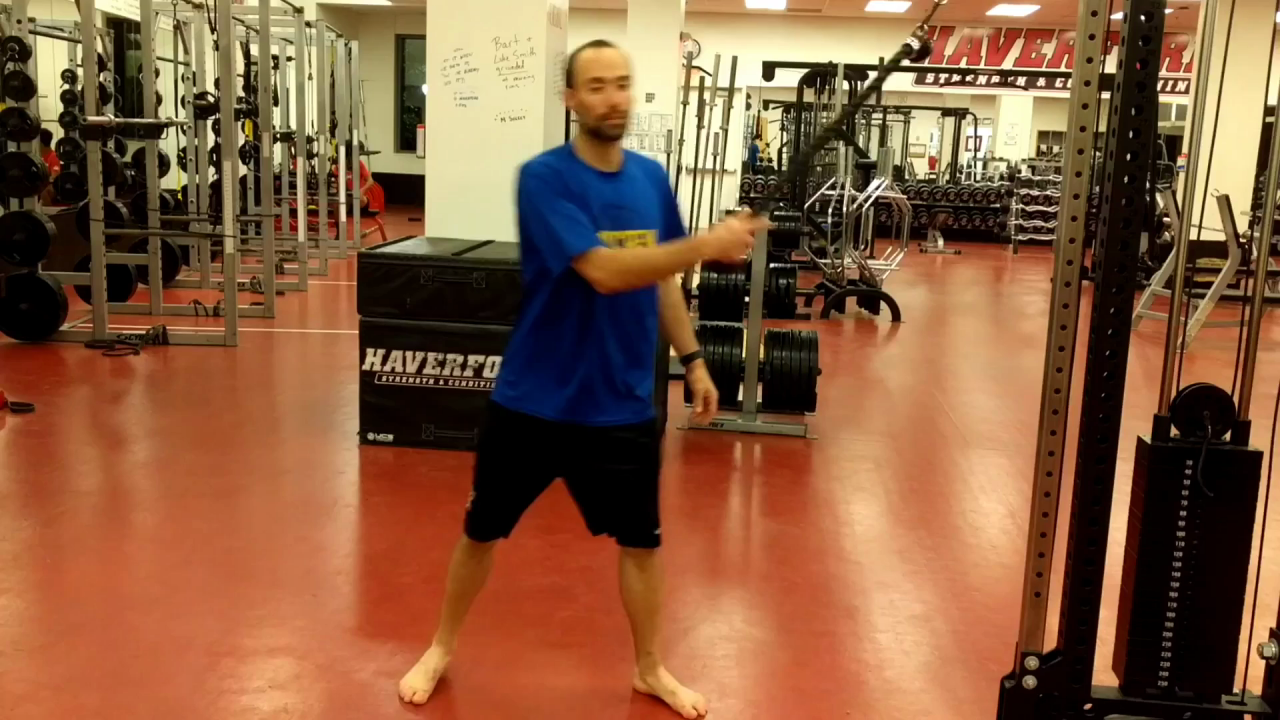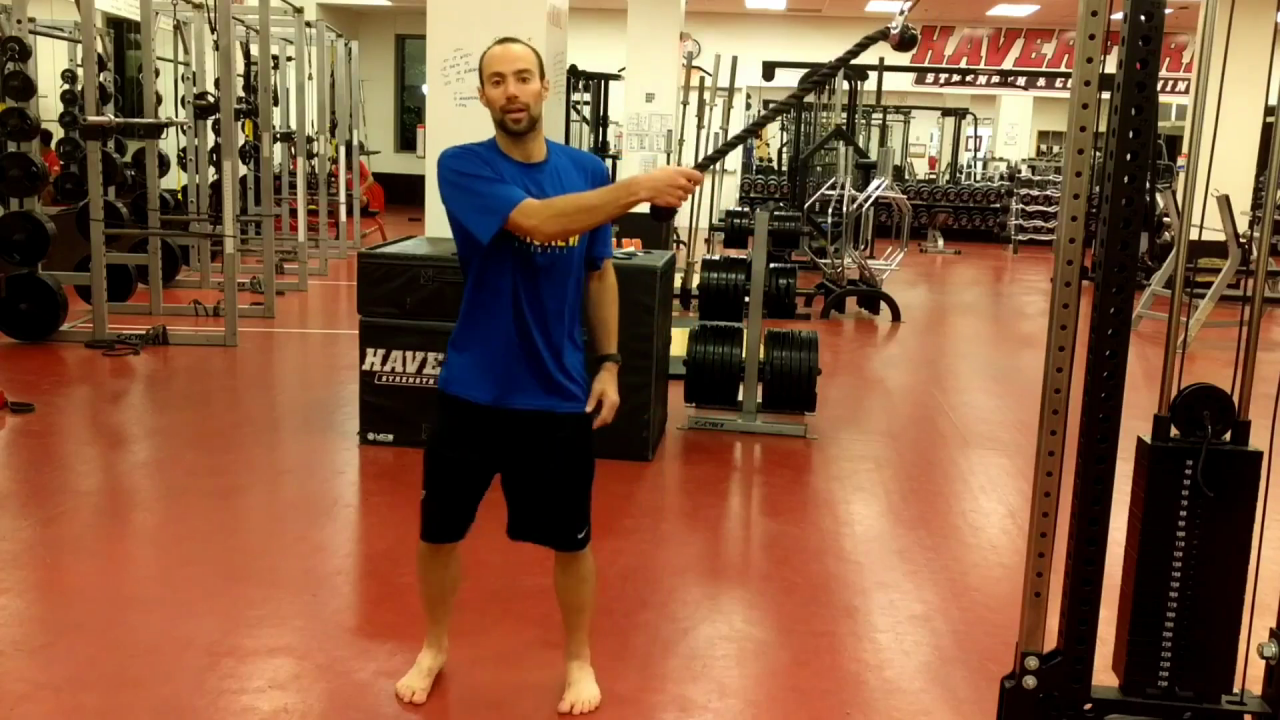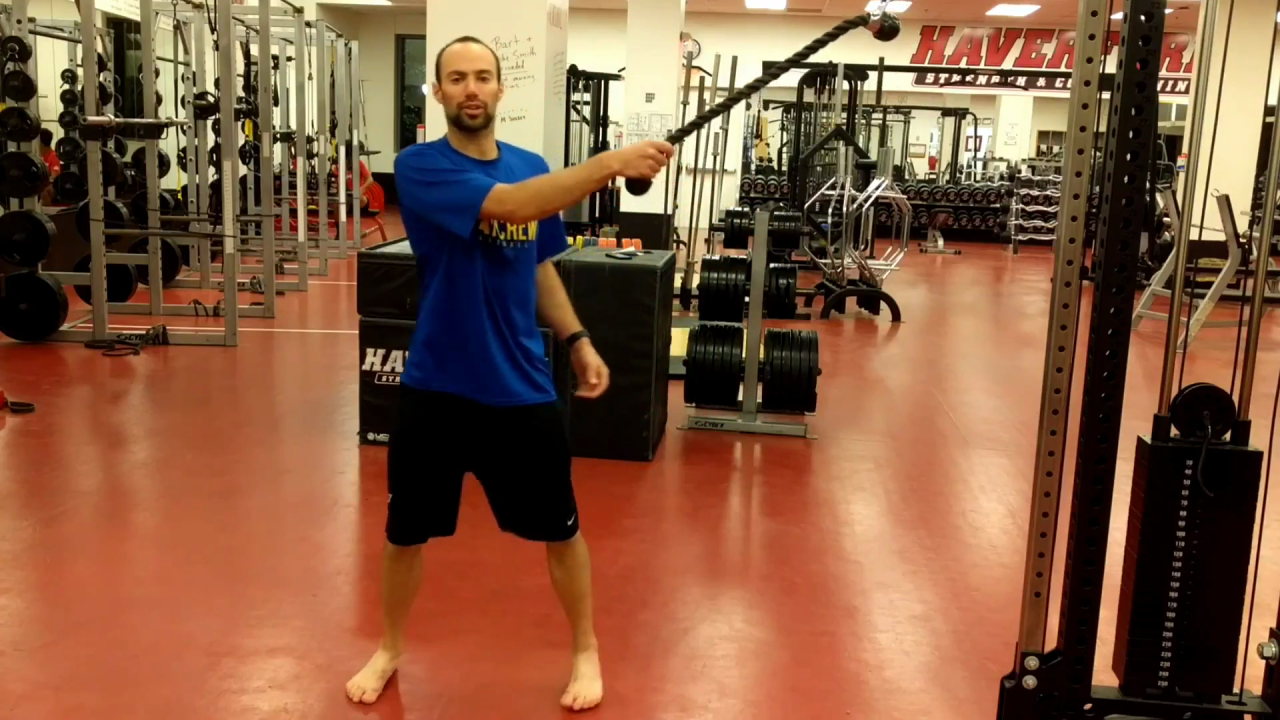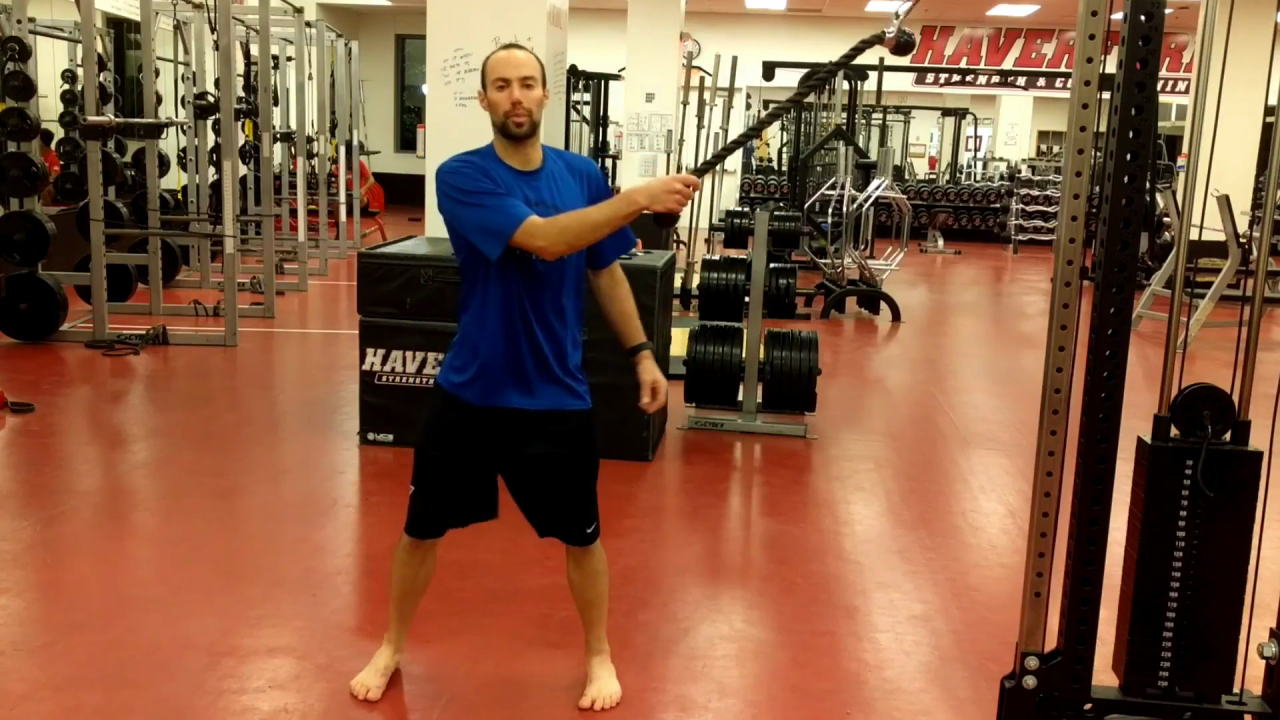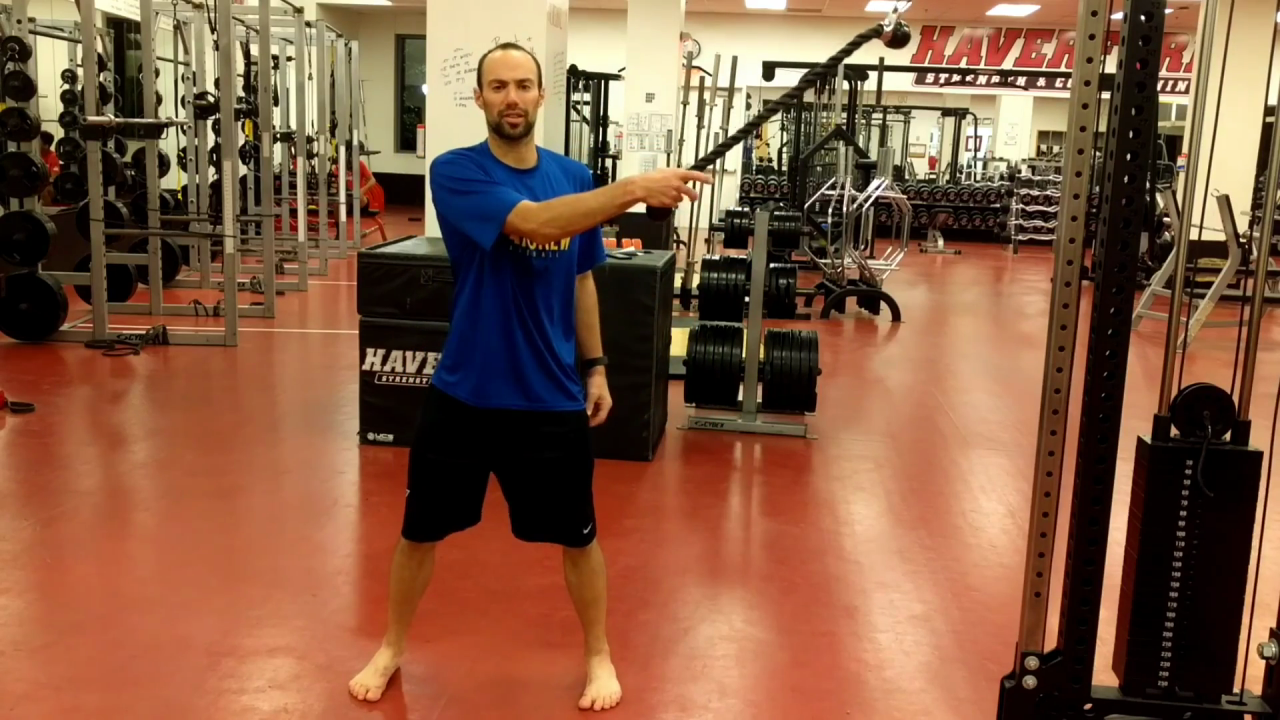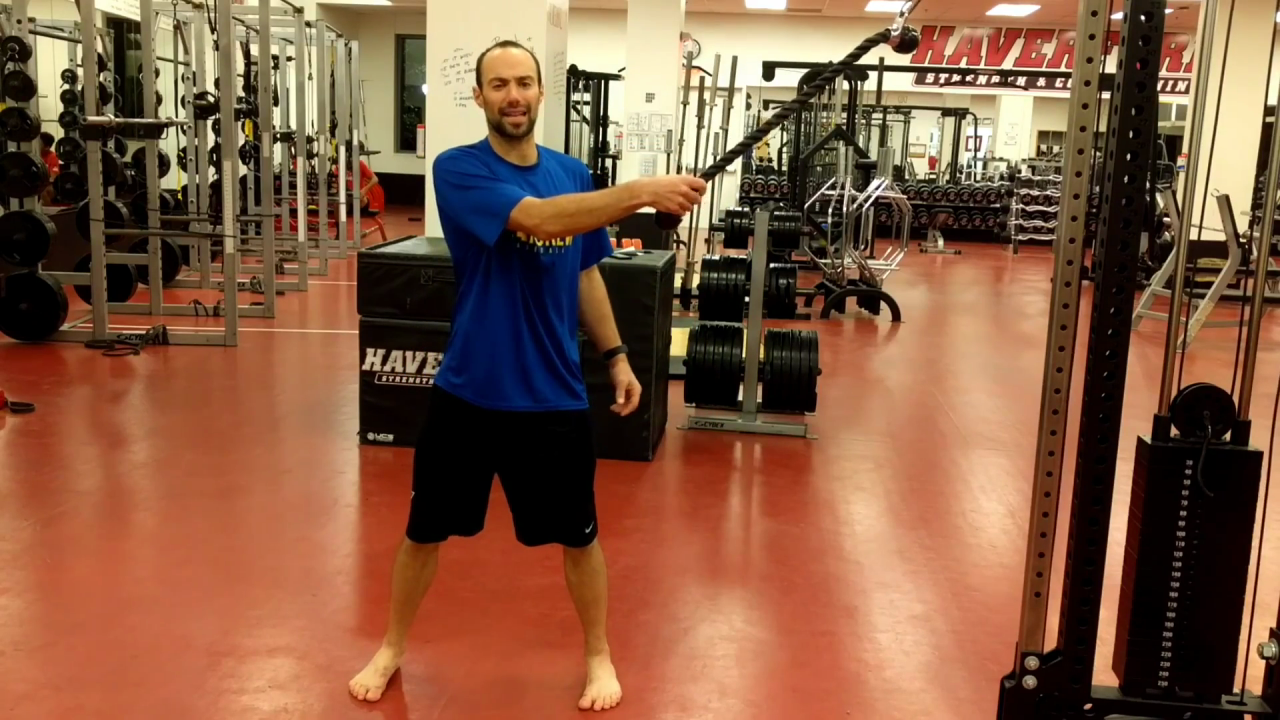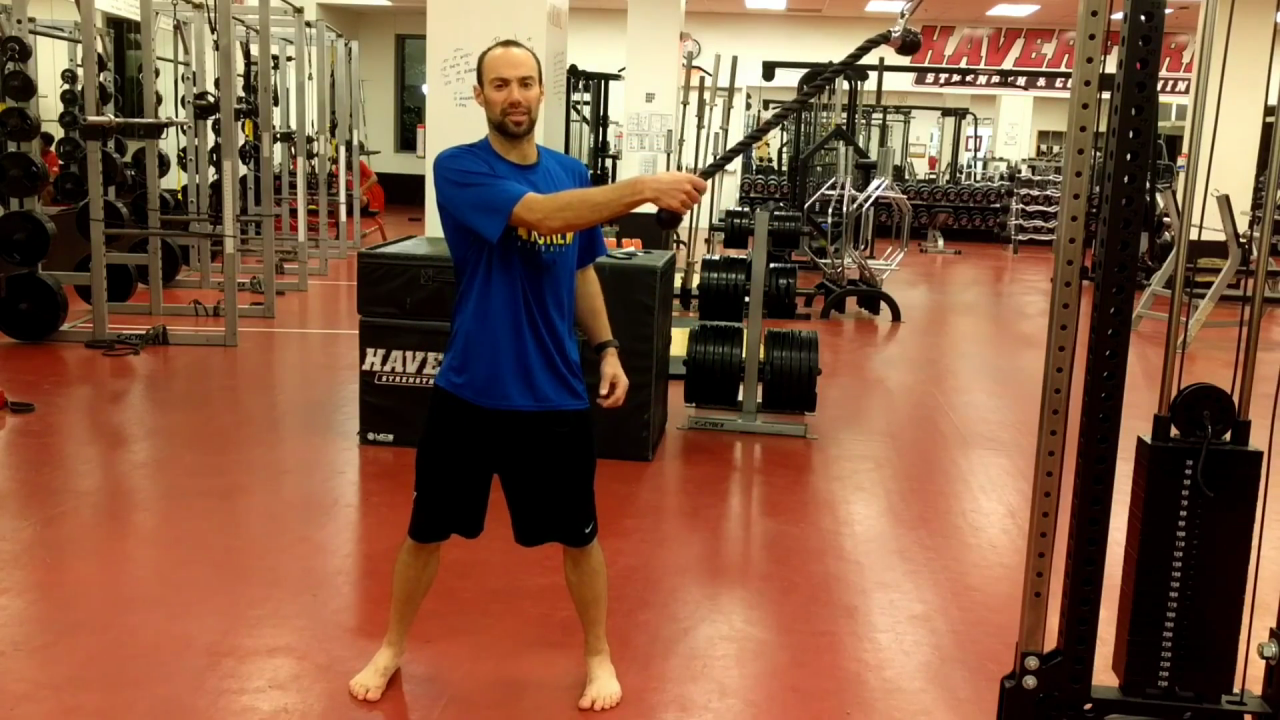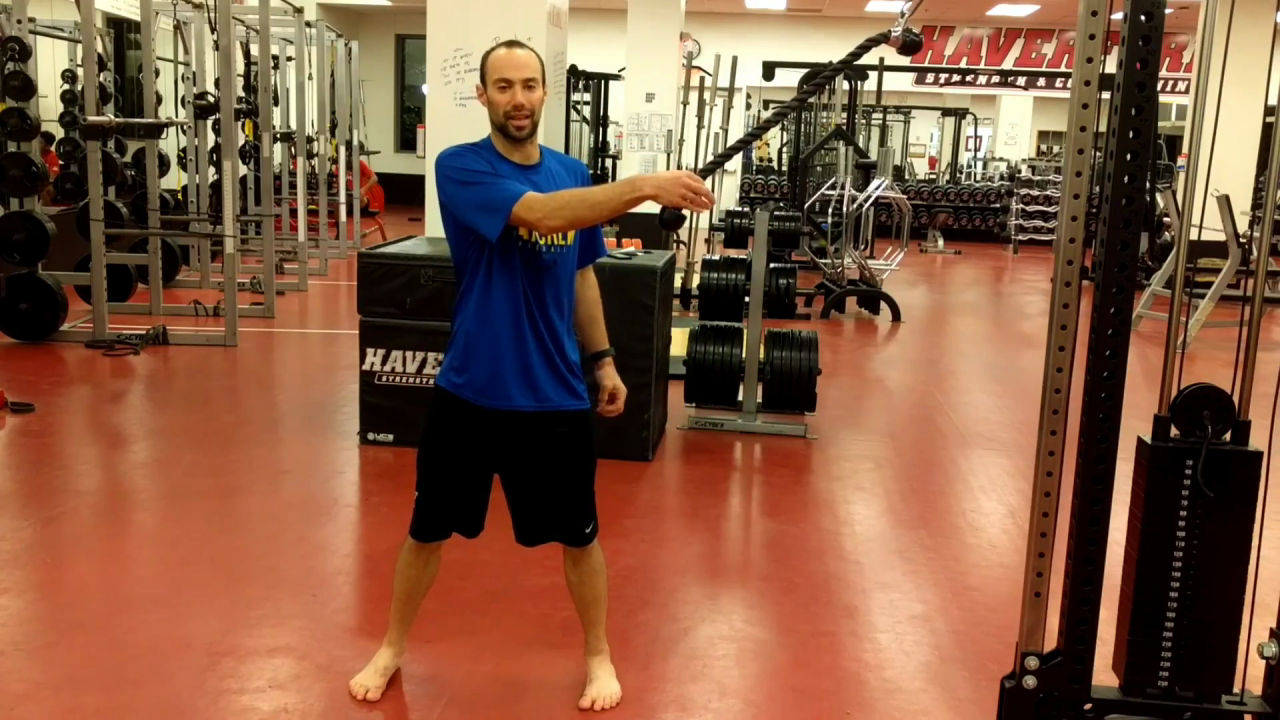
dt=0.5s
person 1, frame 1
left shoulder: (653, 179)
right shoulder: (542, 178)
right elbow: (602, 271)
left wrist: (693, 360)
right wrist: (707, 245)
left hip: (621, 404)
right hip: (531, 398)
left knee: (641, 539)
right knee: (482, 532)
right ankle: (441, 650)
person 1, frame 2
left shoulder: (586, 169)
right shoulder: (463, 166)
left elbow: (598, 273)
right elbow: (536, 220)
left wrist: (609, 362)
right wrist: (641, 188)
left hip: (557, 395)
right hip: (472, 391)
left knee: (570, 539)
right knee: (438, 530)
left ankle: (579, 659)
right ankle: (434, 648)
person 1, frame 3
left shoulder: (532, 166)
right shoulder: (420, 166)
right elbow: (510, 204)
left wrist: (577, 340)
right wrist: (612, 163)
left hip: (523, 388)
right hip: (438, 387)
left knee: (560, 528)
right knee: (405, 532)
left ankle: (586, 652)
right ankle: (389, 650)
person 1, frame 4
left shoulder: (582, 175)
right shoulder: (460, 177)
left elbow: (606, 272)
right elbow: (541, 238)
left wrist: (643, 353)
right wrist: (640, 197)
left hip: (556, 395)
right hip: (469, 391)
left knee: (581, 534)
right knee: (423, 528)
left ankle: (599, 656)
right ankle: (391, 648)
person 1, frame 5
left shoulder: (573, 177)
right shoulder: (456, 172)
right elbow: (533, 223)
left wrist: (595, 367)
right wrist: (637, 188)
left hip: (551, 398)
right hip: (463, 393)
left knee: (577, 536)
right knee: (420, 530)
left ankle: (598, 655)
right ankle: (390, 649)
person 1, frame 6
left shoulder: (573, 174)
right shoulder: (458, 169)
right elbow: (535, 217)
left wrist: (616, 355)
right wrist: (643, 192)
left hip: (555, 397)
right hip: (467, 393)
left knee: (579, 536)
right knee: (425, 531)
left ankle: (598, 655)
right ankle: (391, 649)
person 1, frame 7
left shoulder: (571, 173)
right shoulder: (458, 168)
right elbow: (538, 213)
left wrist: (606, 349)
right wrist: (644, 188)
left hip: (555, 395)
right hip: (468, 392)
left knee: (579, 535)
right knee: (427, 531)
left ankle: (598, 655)
right ankle: (391, 649)
person 1, frame 8
left shoulder: (573, 173)
right shoulder: (459, 167)
right elbow: (538, 213)
left wrist: (603, 359)
right wrist: (645, 186)
left hip: (555, 396)
right hip: (470, 393)
left knee: (578, 536)
right knee: (428, 530)
left ankle: (598, 655)
right ankle: (391, 649)
